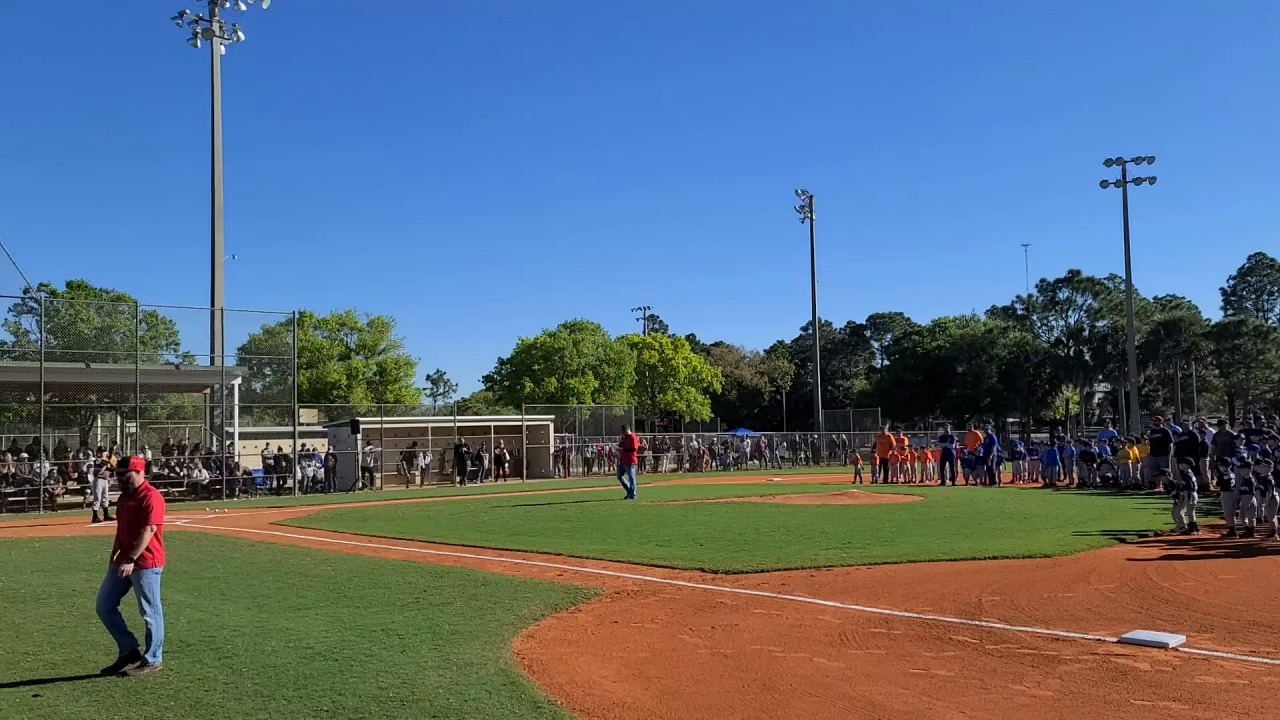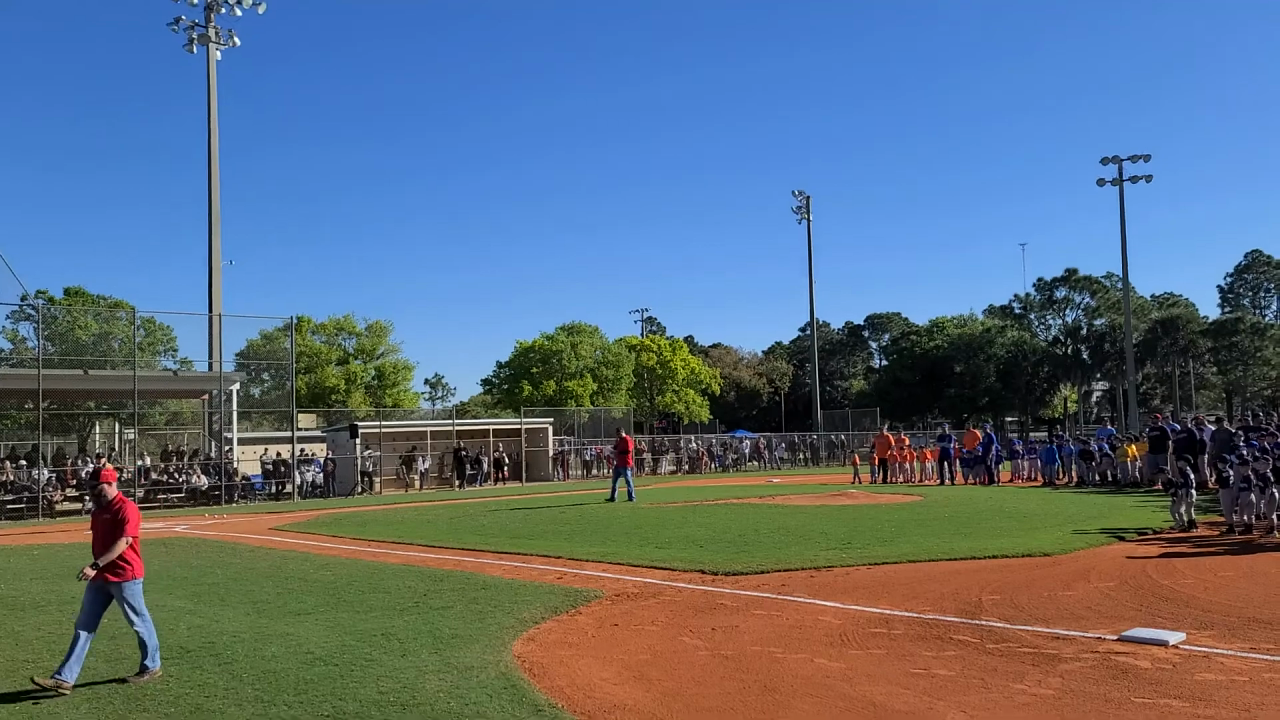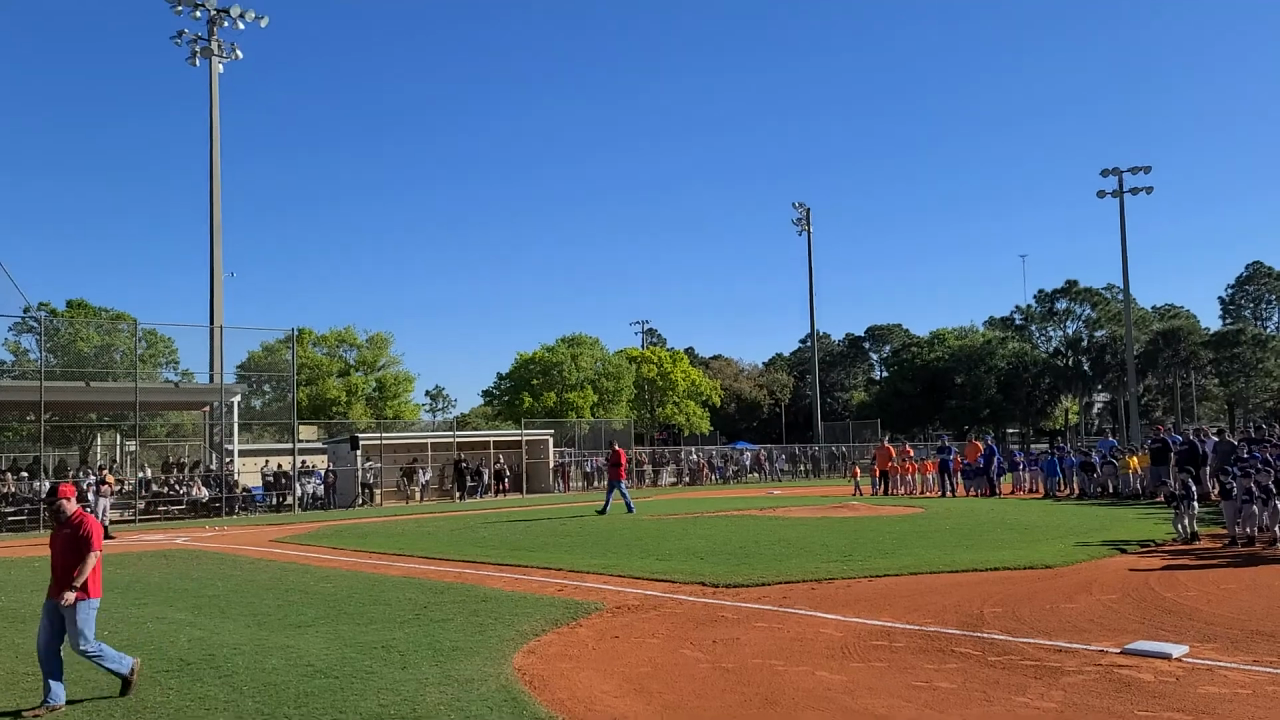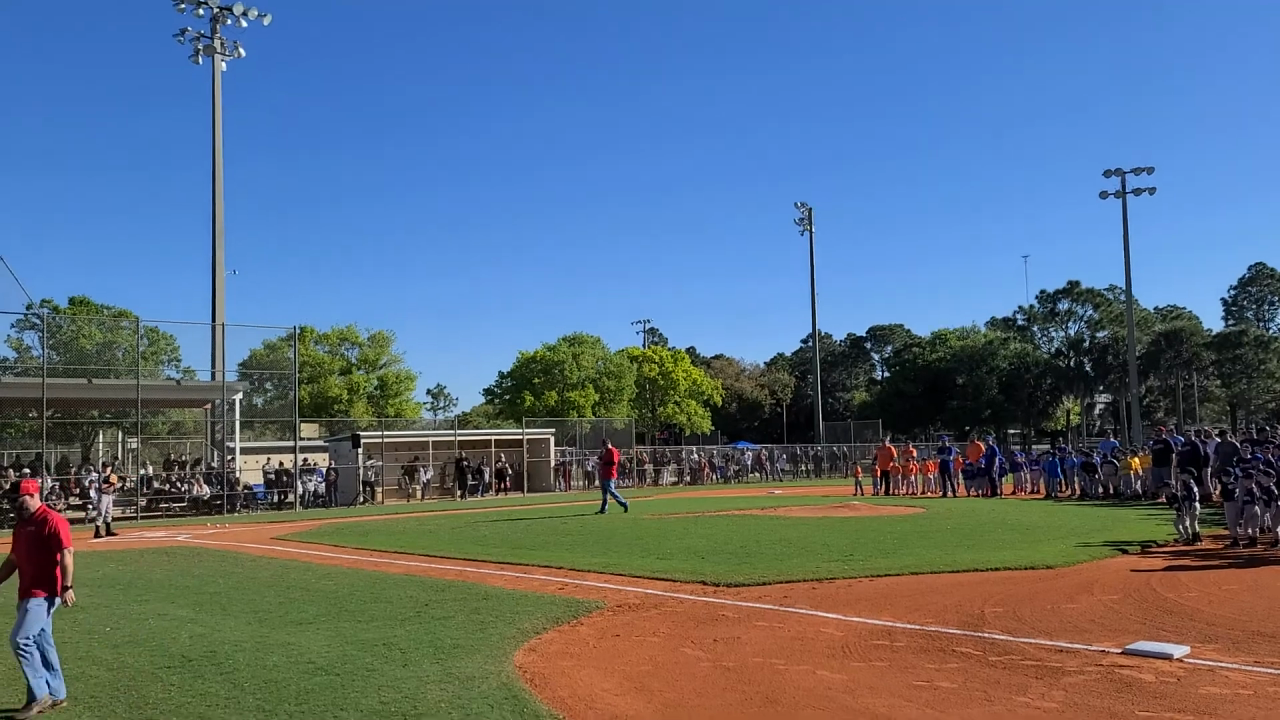
dt=0.2s
person 1, frame 1
left shoulder: (152, 497)
right shoulder: (125, 496)
left elbow: (148, 531)
left wrist: (130, 560)
right wrist: (115, 556)
left hip: (146, 564)
right hip: (123, 562)
left knee: (150, 613)
right knee: (104, 605)
left ankle: (152, 660)
right ankle: (131, 652)
person 1, frame 2
left shoulder: (127, 509)
right shoulder: (98, 508)
left elbow: (122, 543)
left wrist: (96, 566)
right wrist: (95, 570)
left hip: (125, 576)
right hip: (100, 577)
left knee: (138, 622)
right knee: (84, 625)
left ankle: (151, 667)
right ankle: (64, 678)
person 1, frame 3
left shoulder: (87, 524)
right shoulder: (59, 526)
left elbow: (92, 558)
left wrist: (73, 589)
right wrist: (50, 595)
left hip: (80, 596)
right hip: (58, 597)
left knee: (84, 645)
right knee: (46, 647)
left ankle: (127, 667)
right ankle: (53, 701)
person 1, frame 4
left shoulder: (52, 520)
right shoulder: (22, 523)
left elbow: (66, 554)
left wrist: (67, 588)
left hip: (44, 592)
right hip: (28, 593)
left knee: (22, 642)
right knee: (42, 645)
left ankle: (39, 696)
right ankle: (56, 695)
